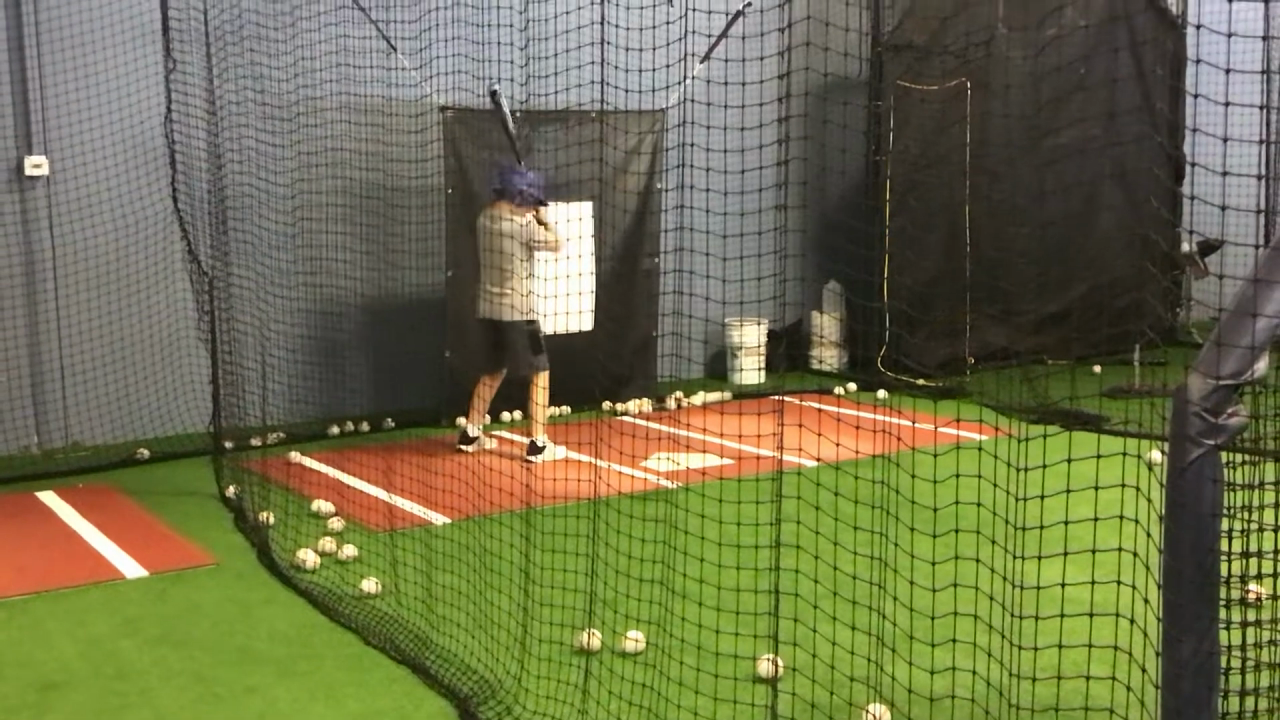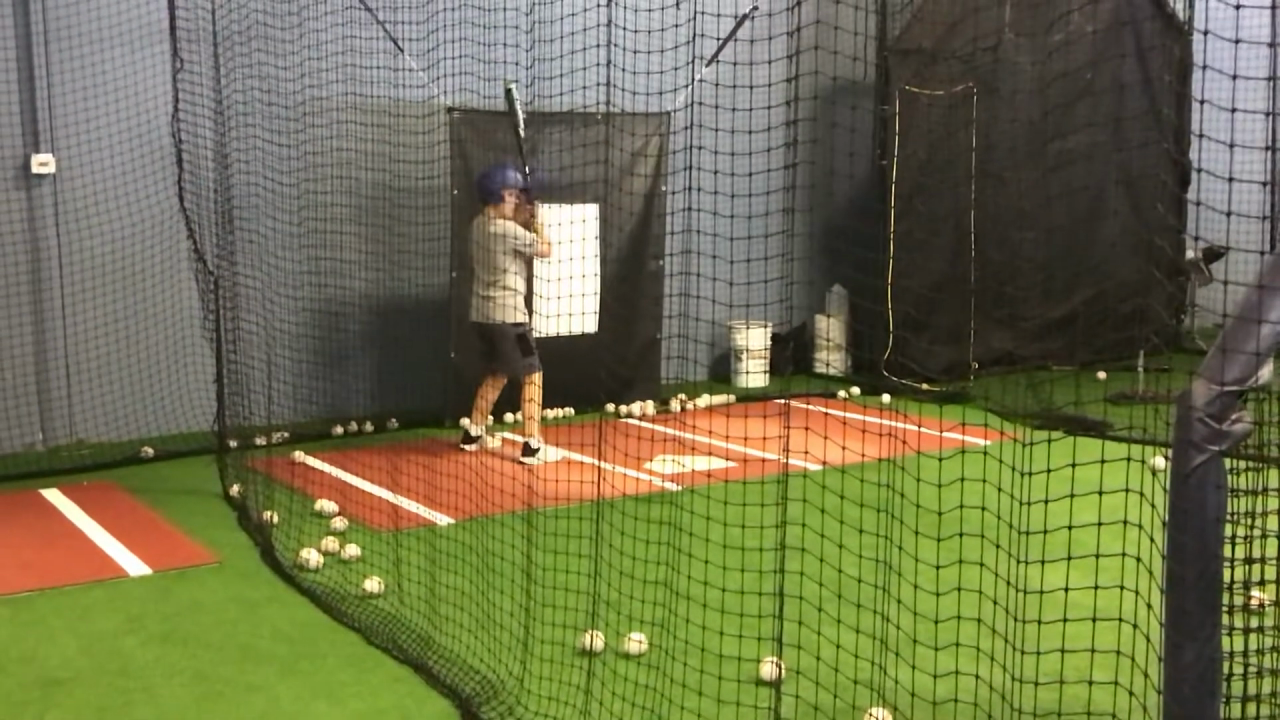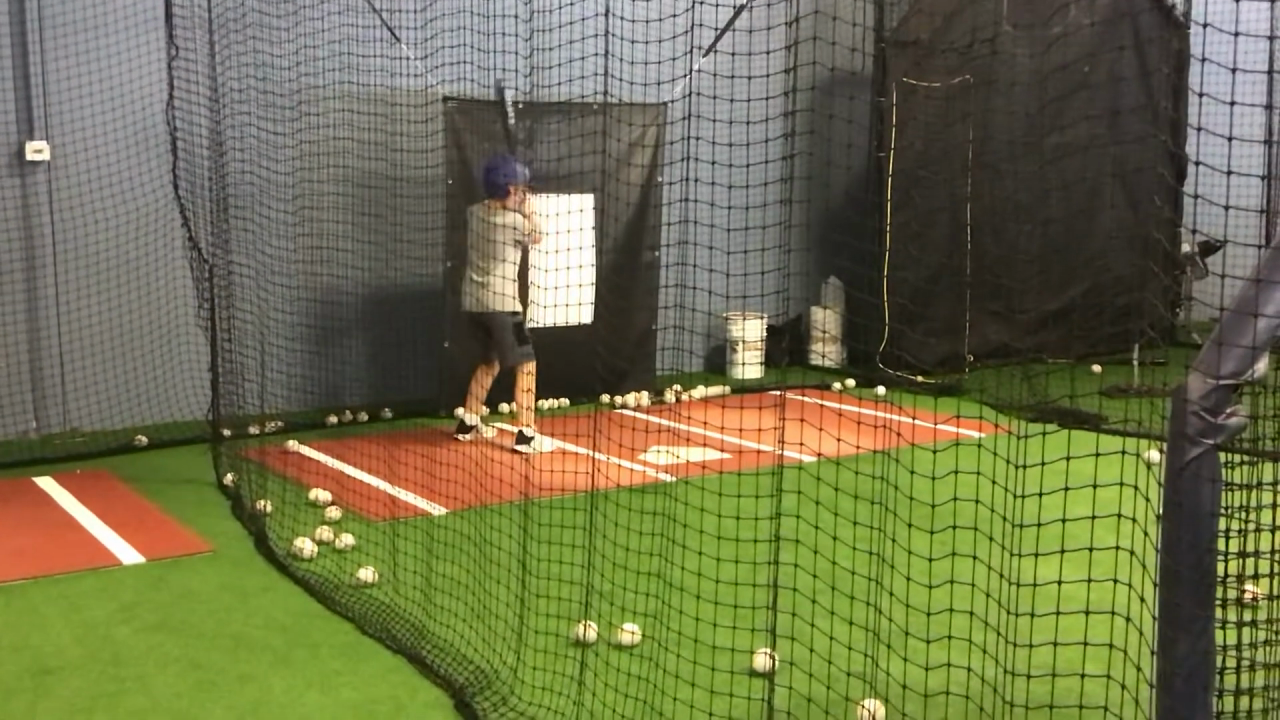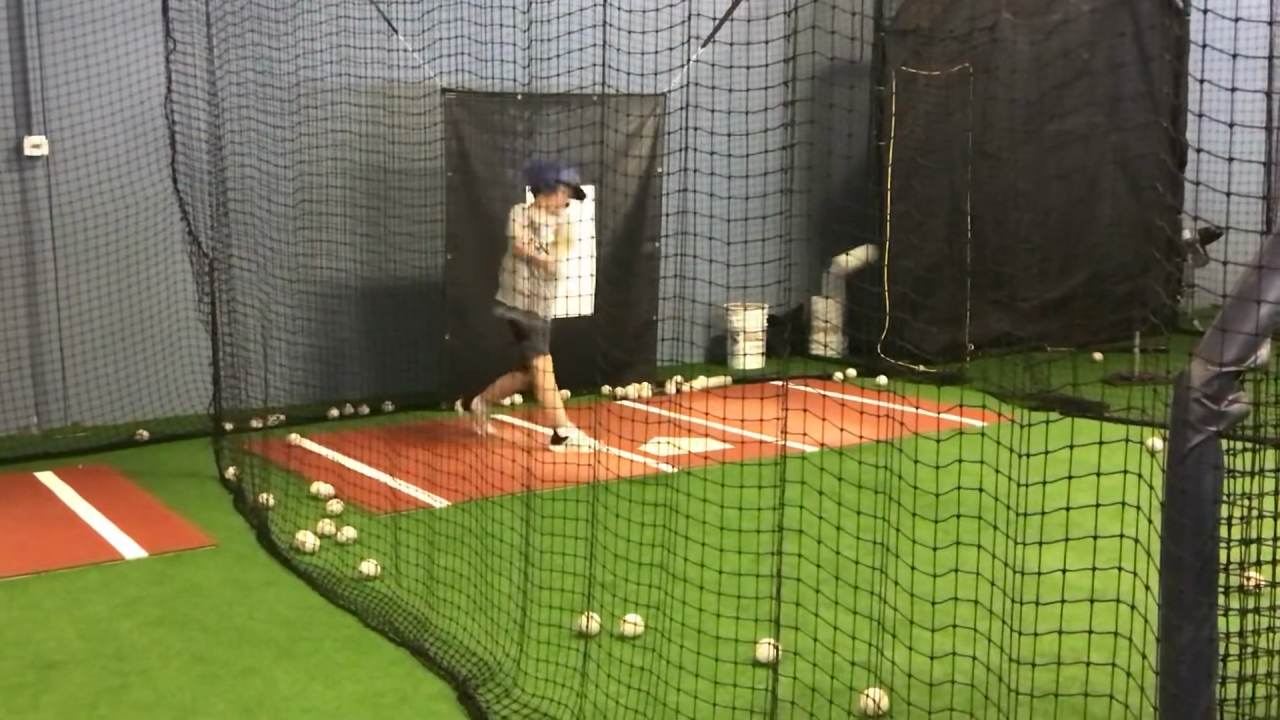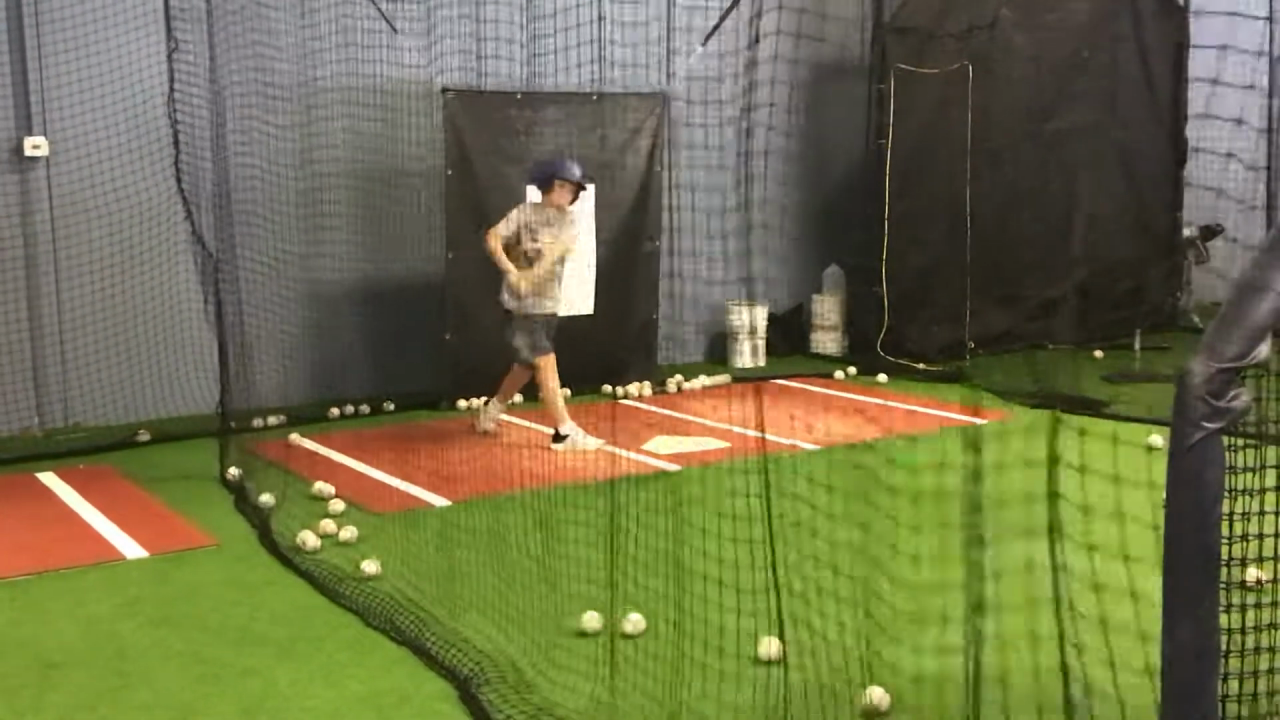
dt=1s
person 1, frame 1
left shoulder: (484, 219)
right shoulder: (522, 226)
right elbow: (556, 244)
left wrist: (530, 216)
right wrist: (541, 217)
left hip: (487, 311)
right hip: (516, 312)
left knee: (493, 372)
right knee: (539, 374)
left ankle: (470, 433)
right ankle: (538, 444)
person 1, frame 2
left shoulder: (479, 225)
right shoulder: (509, 231)
right elbow: (545, 250)
left wrist: (524, 220)
right wrist: (536, 222)
left hip: (482, 314)
right hip: (507, 315)
left knee: (496, 374)
right knee: (532, 376)
left ankle: (473, 434)
right ankle: (532, 445)
person 1, frame 3
left shoulder: (475, 212)
right shoulder: (515, 221)
right elbow: (537, 237)
left wrist: (516, 207)
right wrist: (525, 209)
left hip: (473, 302)
right hip: (501, 304)
left knee: (490, 361)
right knee: (525, 364)
left ankle: (468, 423)
right ankle: (526, 434)
person 1, frame 4
left shoulder: (562, 221)
right shoulder: (520, 212)
left elbow: (563, 246)
right elbow: (519, 244)
left wrist: (553, 262)
right wrist: (541, 257)
left hip: (540, 307)
right hip: (514, 303)
left knee: (526, 374)
right knee: (542, 363)
left ankle: (481, 404)
right ankle: (563, 431)
person 1, frame 5
left shoulder: (569, 223)
right shoulder: (523, 212)
left elbow: (556, 251)
right elbow: (493, 240)
left wrist: (534, 275)
right wrist: (510, 271)
left hip: (548, 305)
right hip: (520, 303)
left knee: (526, 365)
right knee: (545, 361)
left ankle: (490, 411)
right ankle: (565, 431)
